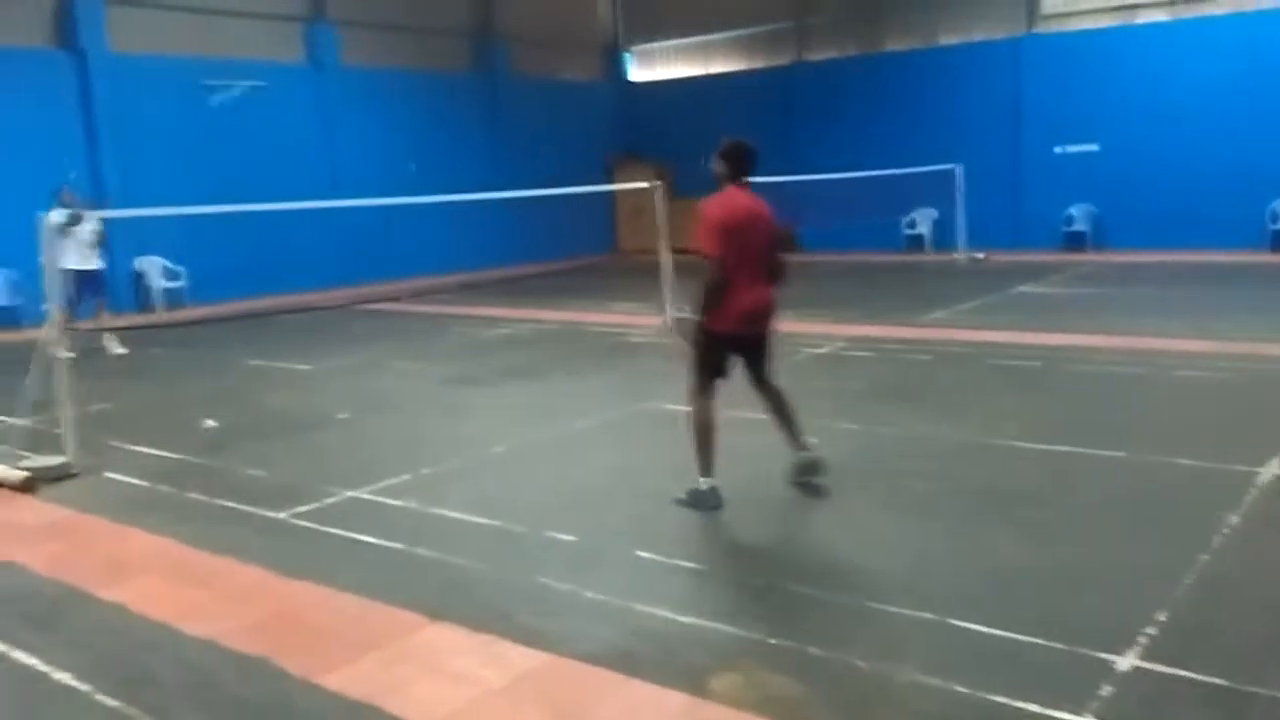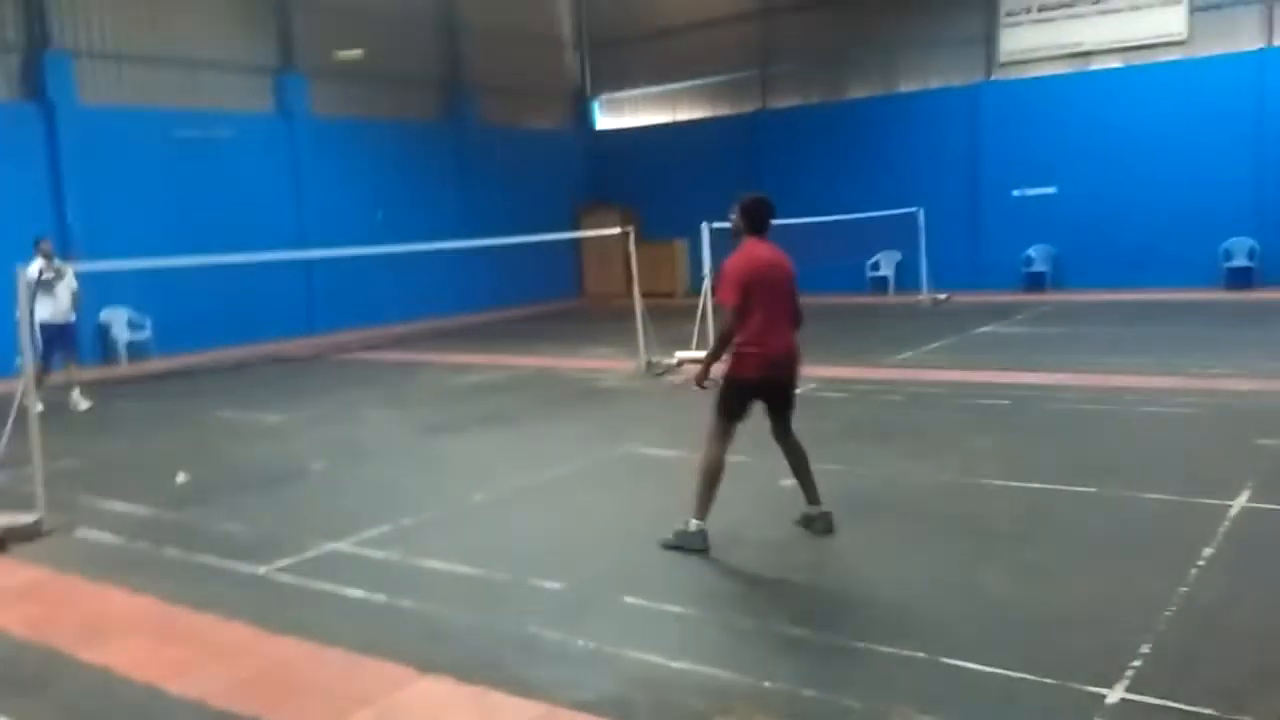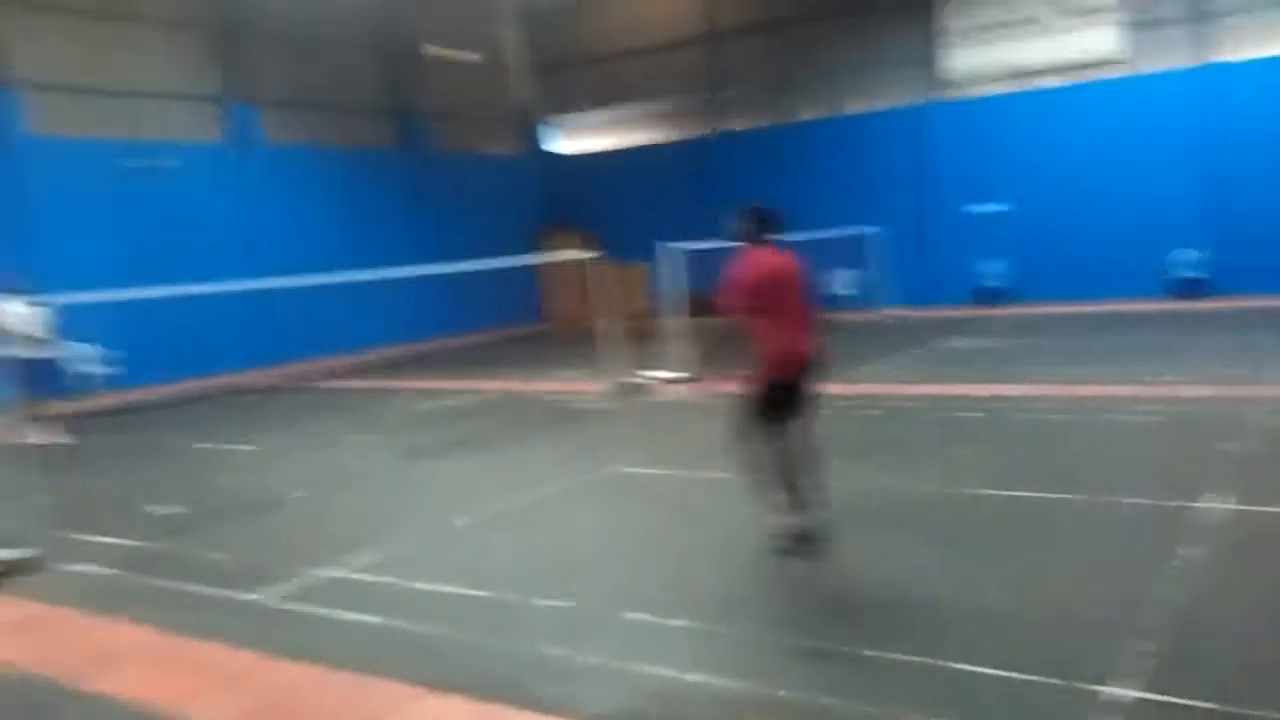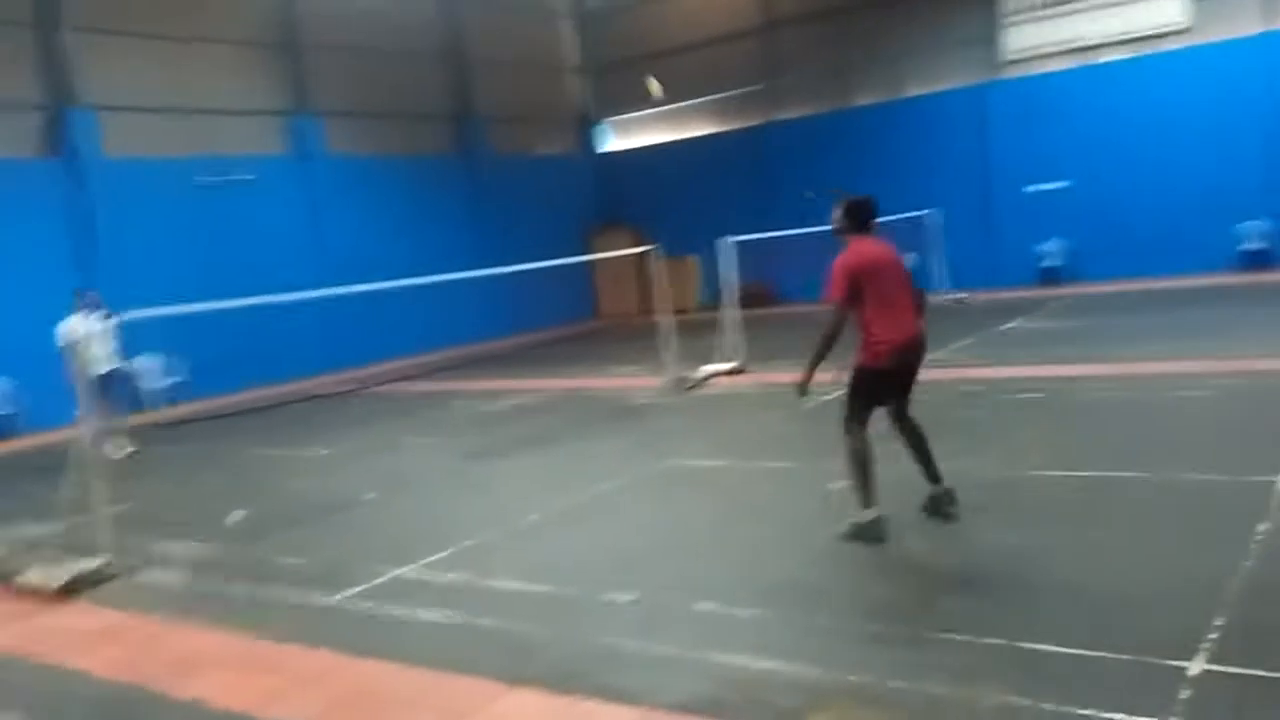
dt=0.2s
person 1, frame 1
left shoulder: (716, 208)
right shoulder: (764, 210)
left elbow: (716, 274)
right elbow: (776, 269)
left wrist: (701, 317)
left hip: (725, 315)
right hip: (758, 311)
left knee: (701, 392)
right knee: (762, 381)
left ankle: (706, 486)
right ankle: (804, 457)
person 1, frame 2
left shoulder: (738, 263)
right shoulder: (782, 261)
left elbow: (731, 325)
right elbow: (795, 317)
left wrist: (707, 364)
left hip: (750, 361)
right hip: (784, 360)
left knee: (718, 437)
right knee: (783, 432)
left ankle: (696, 527)
right ankle: (816, 510)
person 1, frame 3
left shoulder: (743, 269)
right shoulder: (790, 264)
left elbow: (739, 327)
right elbow: (808, 313)
left hip: (773, 362)
right hip: (801, 358)
left knee: (756, 437)
right knee: (792, 431)
left ankle: (789, 520)
right ankle: (803, 517)
person 1, frame 4
left shoulder: (847, 261)
right shoulder: (888, 252)
left elbow: (836, 323)
right elbow: (918, 301)
left wrist: (810, 370)
left hip: (881, 351)
right hip: (911, 343)
left knee: (854, 425)
right knee: (900, 416)
left ankle: (869, 517)
right ankle: (939, 492)
